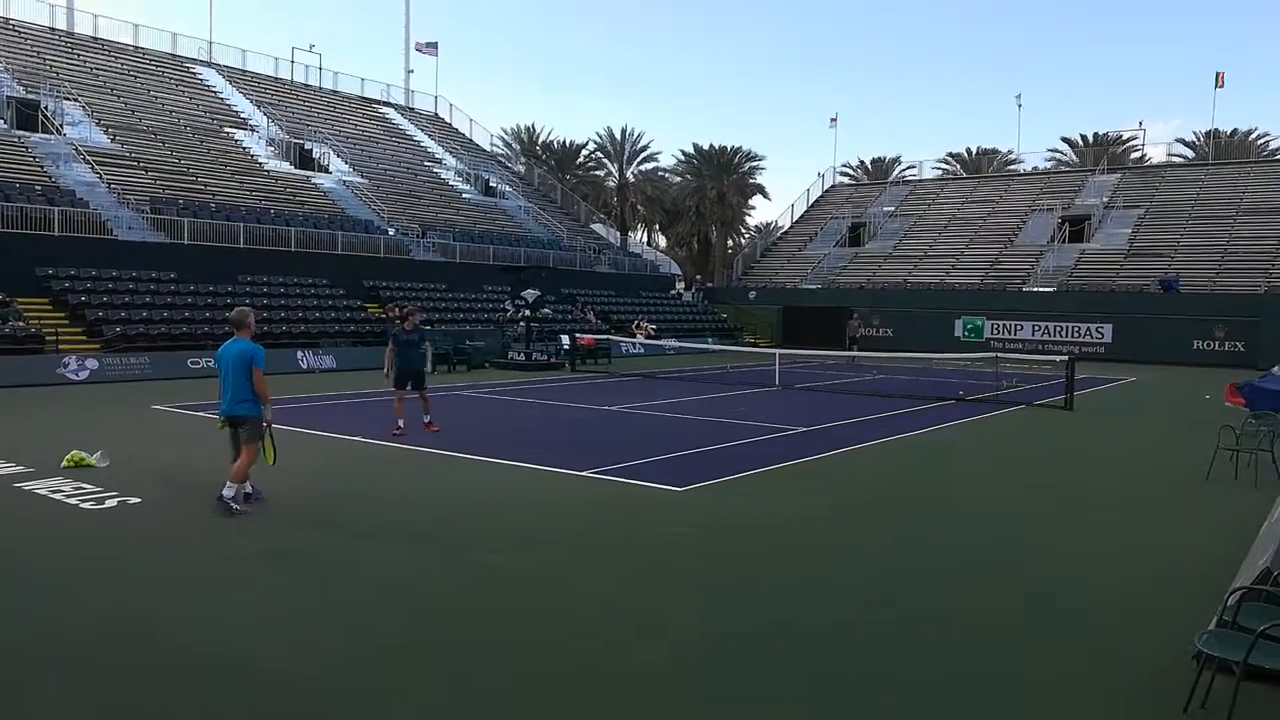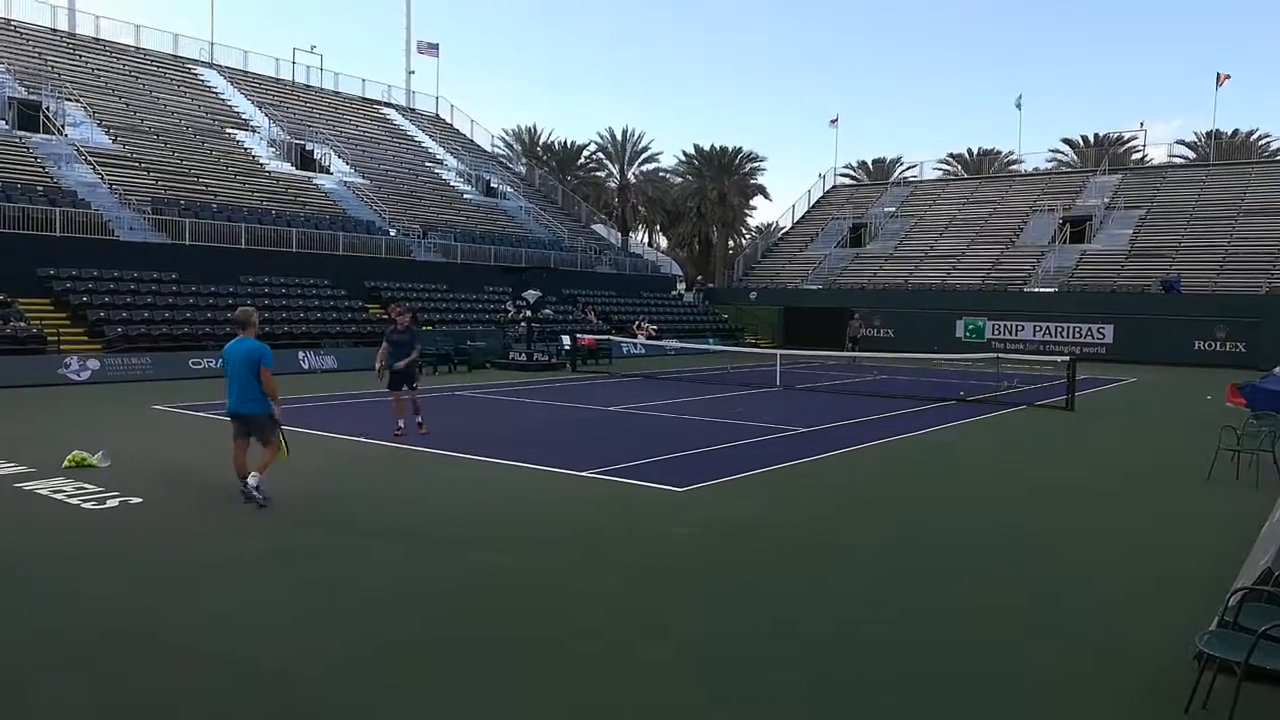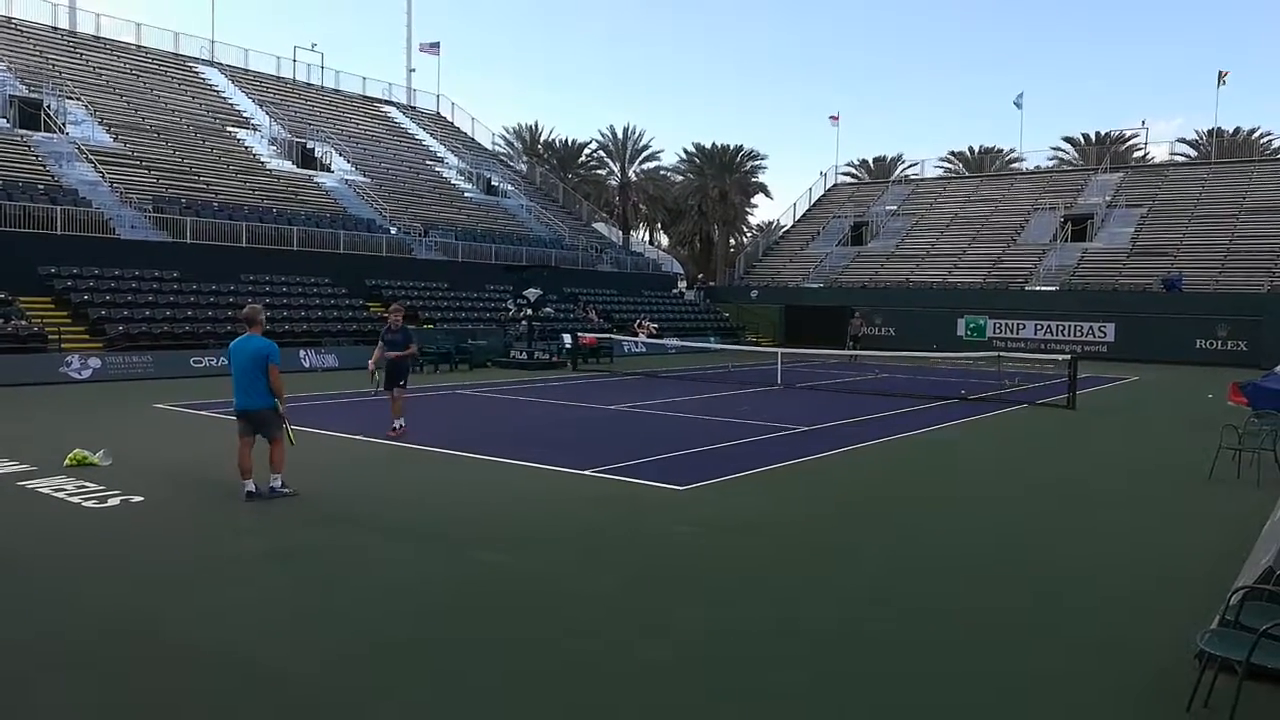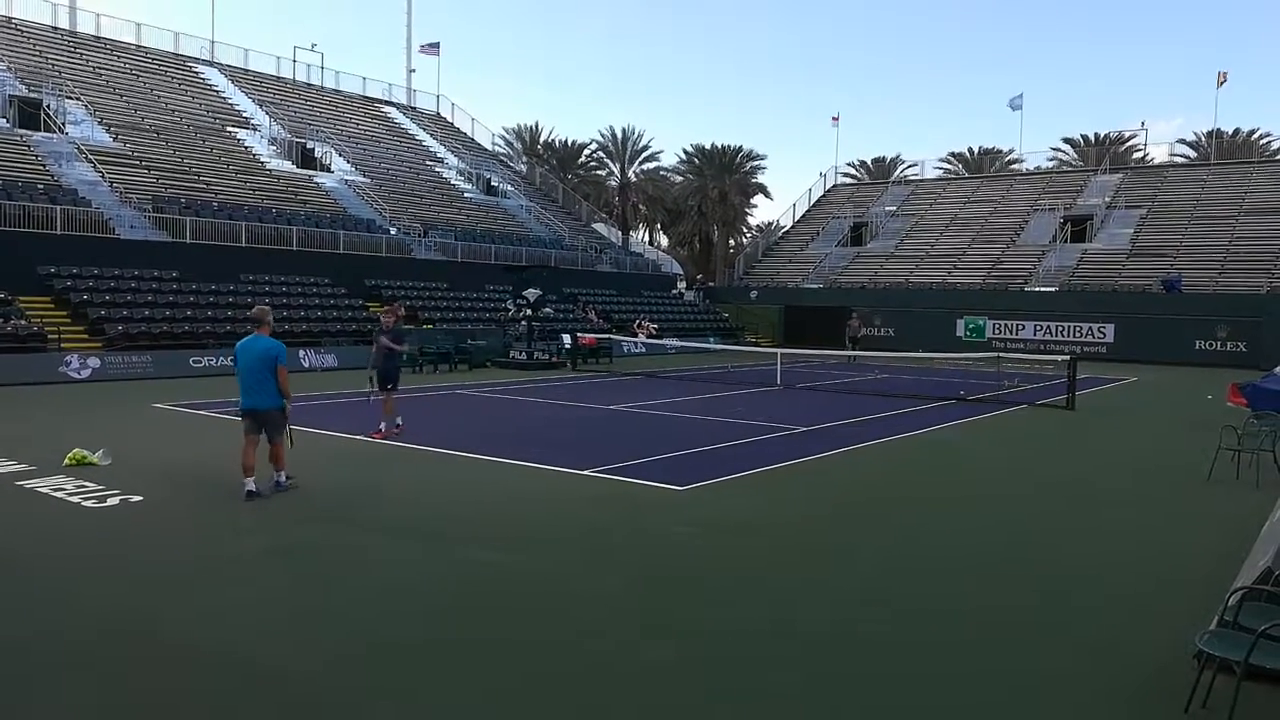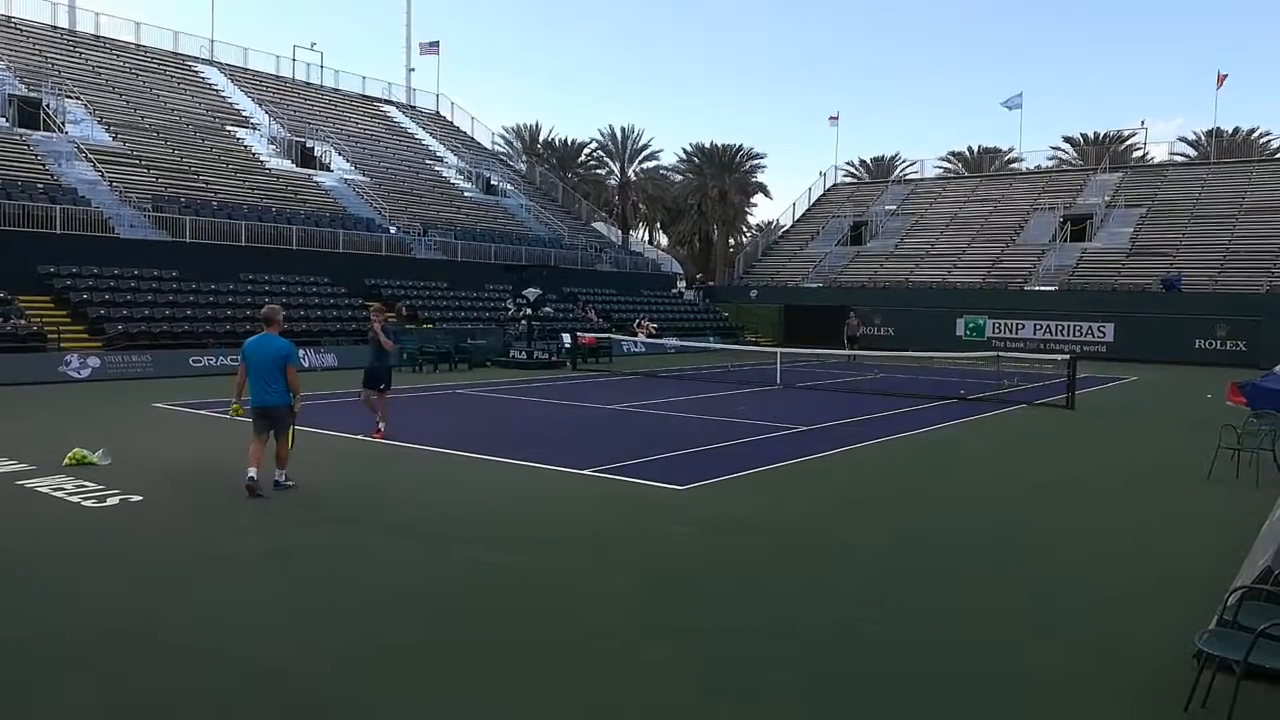
dt=0.2s
person 1, frame 1
left shoulder: (222, 350)
right shoulder: (254, 350)
left elbow: (221, 383)
right elbow: (259, 384)
left wrist: (223, 409)
right wrist: (268, 407)
left hip: (230, 410)
right hip: (249, 411)
left knee: (238, 454)
right knee: (248, 456)
left ankle: (247, 490)
right ankle: (228, 494)
person 1, frame 2
left shoulder: (227, 349)
right shoulder: (261, 349)
right elbow: (267, 383)
right wrist: (276, 404)
left hip: (235, 408)
right hip: (258, 409)
left knee: (240, 449)
right knee: (272, 446)
left ankle: (249, 489)
right ankle: (252, 482)
person 1, frame 3
left shoulder: (233, 346)
right shoulder: (269, 346)
right elbow: (275, 380)
right wrist: (282, 401)
left hip: (241, 406)
right hip: (264, 406)
left knee: (245, 447)
right knee: (277, 443)
left ankle: (249, 488)
right ankle: (276, 485)
person 1, frame 4
left shoulder: (240, 346)
right shoulder: (277, 347)
left elbow: (239, 375)
right elbow: (282, 380)
right wrist: (288, 400)
left hip: (248, 405)
right hip: (271, 405)
left knee: (249, 445)
right knee: (276, 444)
left ankle: (249, 486)
right ankle: (280, 480)
person 1, frame 5
left shoulder: (248, 344)
right shoulder: (286, 346)
left elbow: (242, 375)
right elbow: (292, 378)
left wrist: (236, 400)
right wrist: (297, 398)
left hip: (258, 403)
right hip: (281, 403)
left knee: (258, 441)
right knee: (282, 441)
left ankle: (252, 475)
right ankle: (280, 478)
